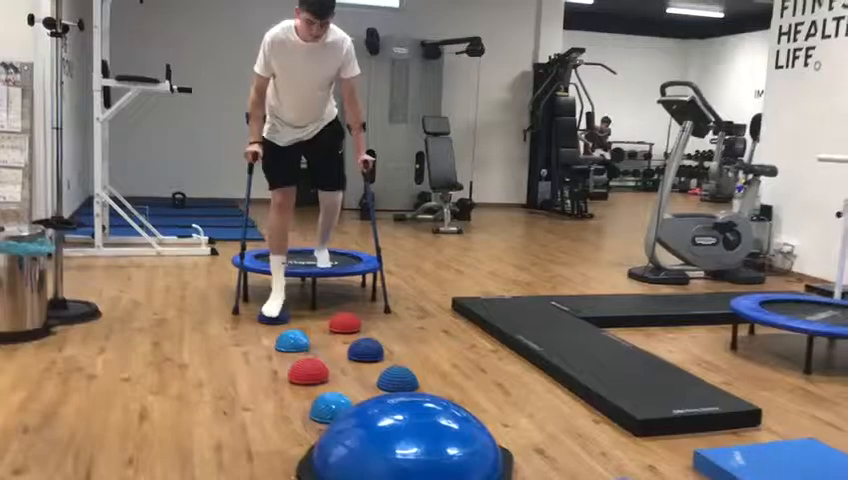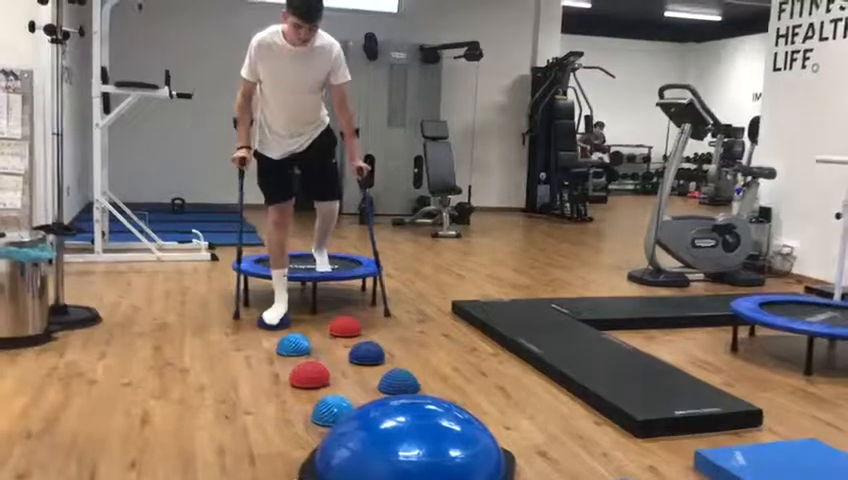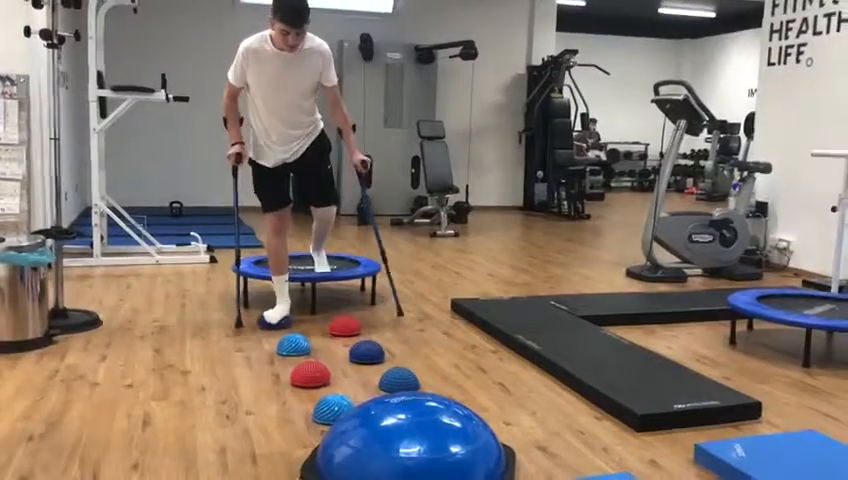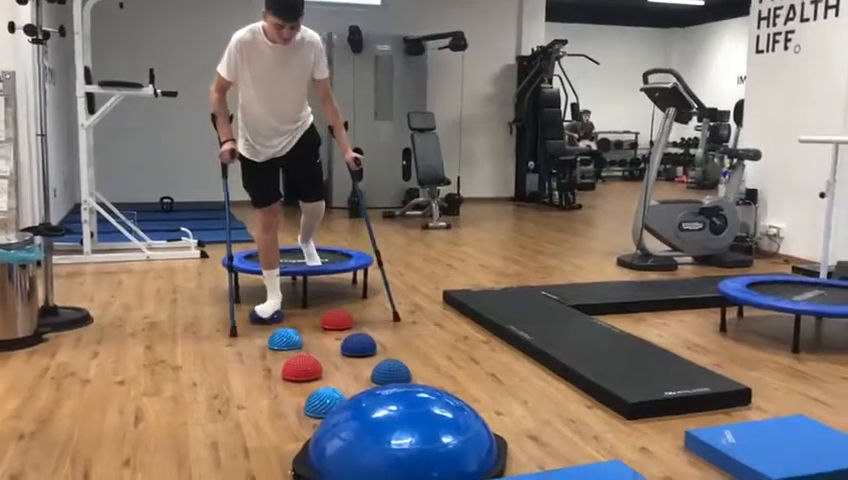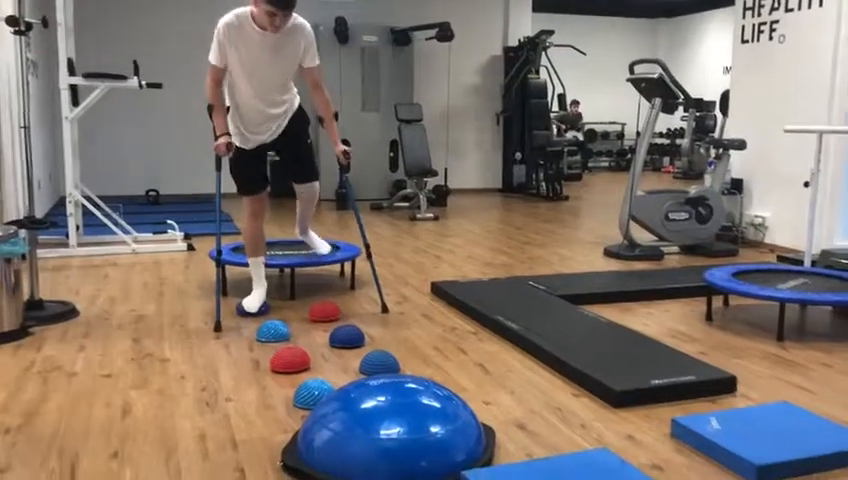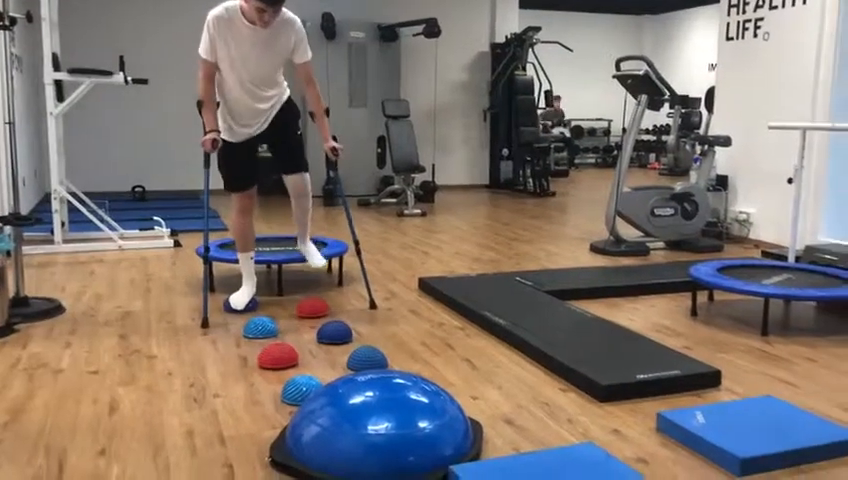
dt=0.3s
person 1, frame 1
left shoulder: (342, 43)
right shoulder: (275, 39)
left elbow: (350, 98)
right elbow: (258, 92)
left wrist: (360, 149)
right wrist: (254, 139)
left hip: (323, 127)
right hip: (280, 130)
left knee: (332, 197)
right knee: (281, 201)
left ankle: (322, 248)
right ankle: (278, 289)
person 1, frame 2
left shoulder: (330, 49)
right shoulder: (262, 44)
left elbow: (342, 104)
right elbow: (245, 96)
left wrist: (354, 155)
right wrist: (243, 144)
left hip: (316, 136)
right hip: (272, 143)
left knee: (329, 205)
right knee: (279, 215)
left ankle: (320, 250)
right ankle: (280, 299)
person 1, frame 3
left shoulder: (320, 51)
right shoulder: (250, 50)
left elbow: (335, 104)
right elbow: (230, 97)
left wrist: (353, 150)
right wrist: (236, 141)
left hip: (310, 141)
right hip: (266, 150)
left knee: (326, 211)
right knee: (277, 222)
left ankle: (317, 250)
right ankle: (282, 302)
person 1, frame 4
left shoulder: (312, 43)
right shoulder: (242, 42)
left elbow: (326, 98)
right elbow: (218, 91)
left wrist: (346, 148)
right wrist: (227, 138)
left hip: (300, 134)
right hip: (255, 144)
left knee: (315, 205)
right knee: (267, 217)
left ankle: (305, 241)
right ankle: (274, 295)
person 1, frame 5
left shoulder: (302, 31)
right shoulder: (230, 27)
left elbow: (316, 87)
right elbow: (214, 82)
left wrist: (336, 140)
right wrist: (221, 131)
left hip: (288, 117)
right hip: (243, 129)
left knee: (309, 186)
right knee: (254, 205)
left ankle: (304, 230)
right ankle: (259, 285)
person 1, frame 6
left shoulder: (292, 25)
left elbow: (308, 83)
right elbow: (207, 78)
left wrist: (326, 136)
right wrist: (211, 128)
left hip: (277, 109)
right hip: (233, 121)
left knee: (299, 182)
right knee: (243, 201)
left ankle: (305, 242)
right ankle: (248, 281)
